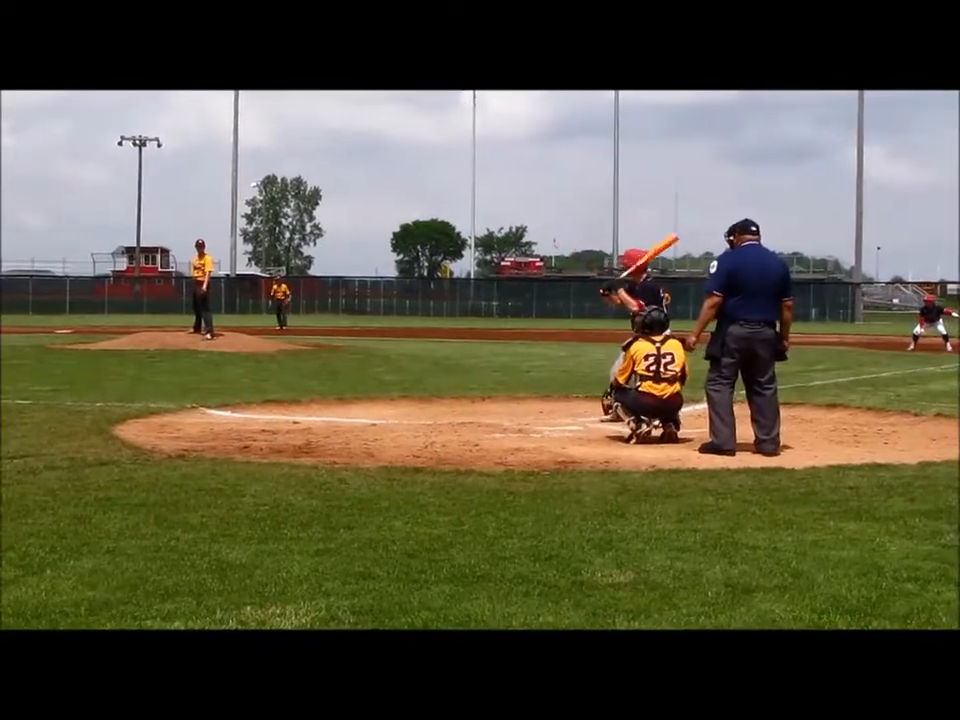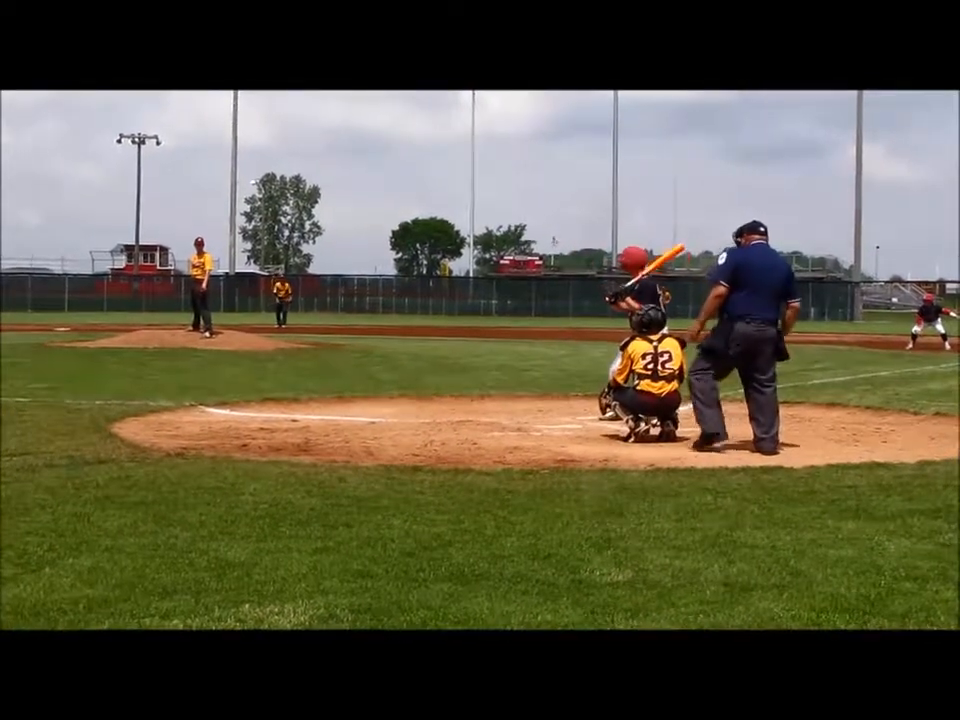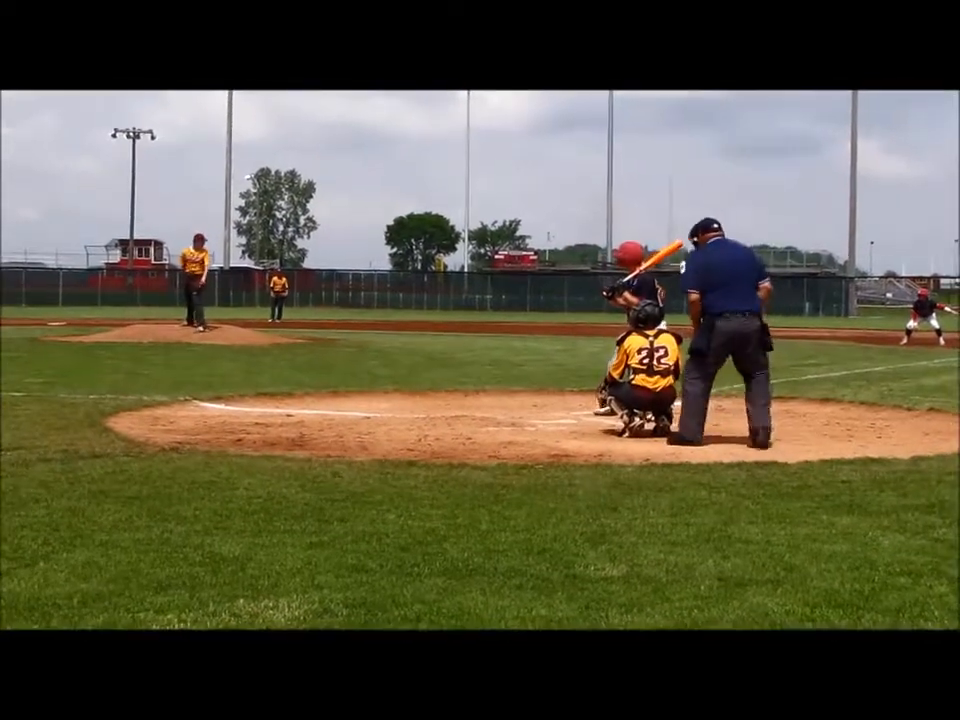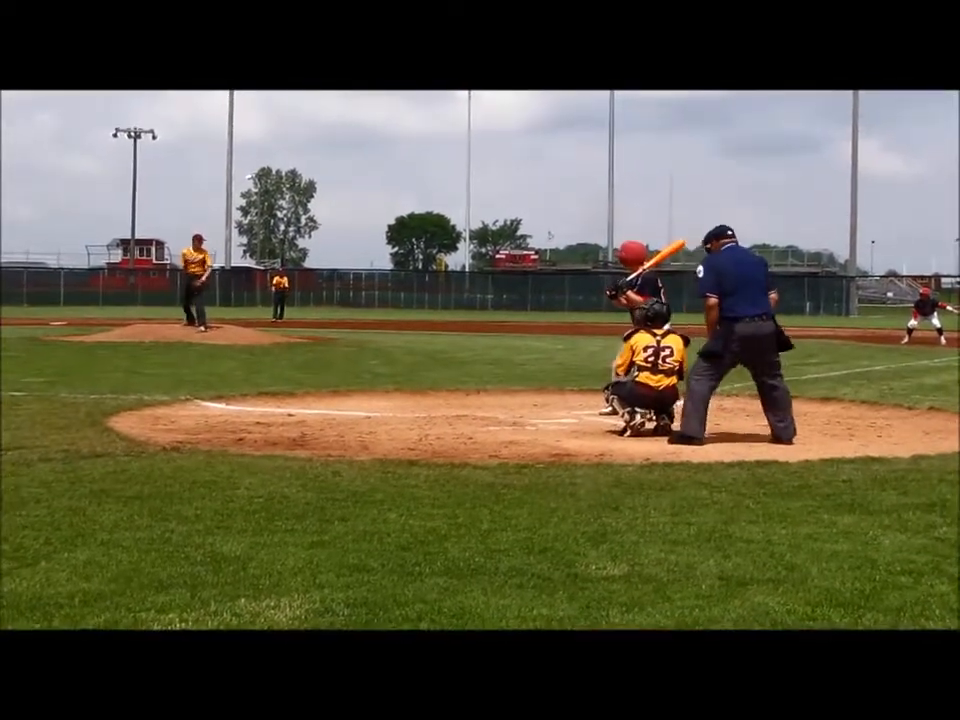
dt=0.5s
person 1, frame 1
left shoulder: (728, 260)
right shoulder: (778, 263)
left elbow: (713, 301)
right elbow: (787, 306)
left wrist: (695, 333)
right wrist: (784, 338)
left hip: (733, 332)
right hip: (765, 334)
left knee: (719, 384)
right knee: (765, 388)
left ankle: (723, 442)
right ankle: (768, 442)
person 1, frame 2
left shoulder: (735, 255)
right shoulder: (783, 264)
left elbow: (719, 292)
right elbow: (793, 306)
left wrist: (699, 323)
right wrist: (781, 334)
left hip: (735, 329)
right hip: (767, 332)
left knee: (701, 372)
right knee: (764, 386)
left ankle: (713, 430)
right ankle: (767, 441)
person 1, frame 3
left shoulder: (696, 258)
right shoulder: (747, 252)
left elbow: (693, 299)
right elbow: (765, 287)
left wrist: (697, 327)
right wrist: (753, 313)
left hip: (717, 325)
right hip: (750, 324)
left knee: (696, 377)
right knee: (757, 376)
left ankle: (690, 433)
right ankle: (760, 428)
person 1, frame 4
left shoulder: (711, 263)
right shoulder: (757, 259)
left elbow: (712, 303)
right elbow: (773, 296)
left wrist: (712, 334)
right wrist: (762, 319)
left hip: (733, 330)
right hip: (765, 328)
left knee: (701, 377)
right knee: (772, 381)
left ankle: (691, 432)
right ankle: (785, 432)
